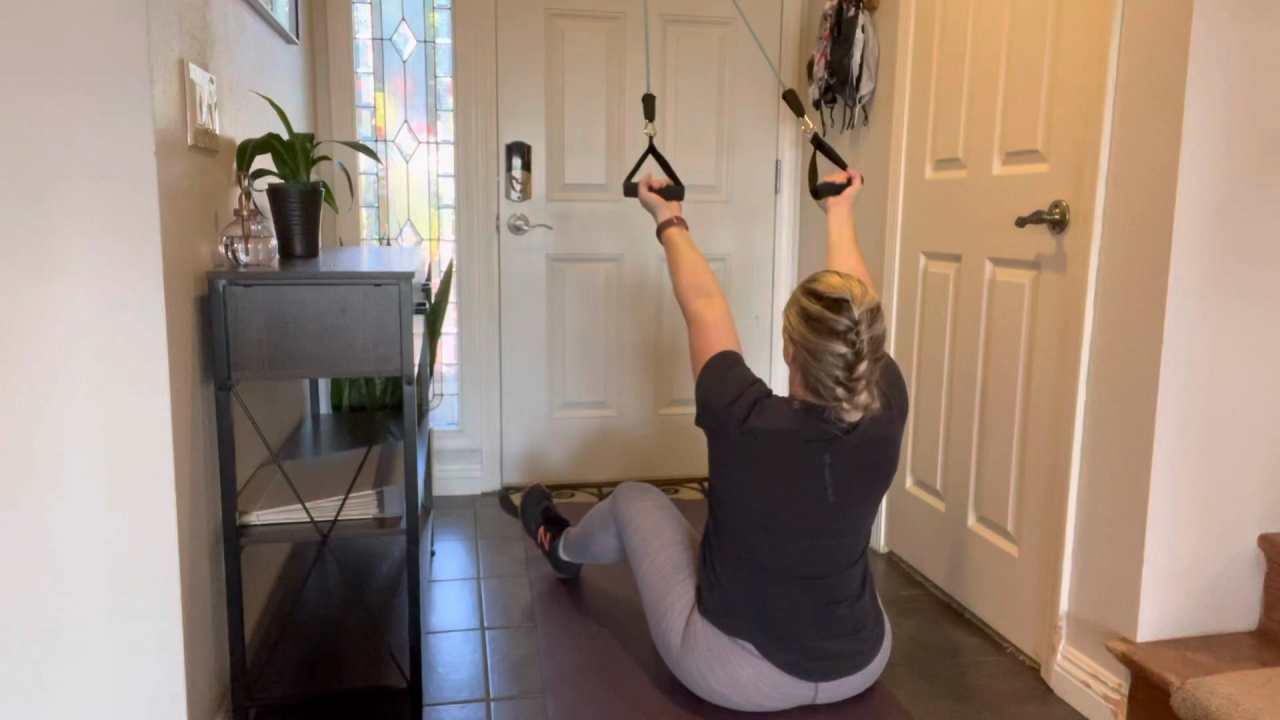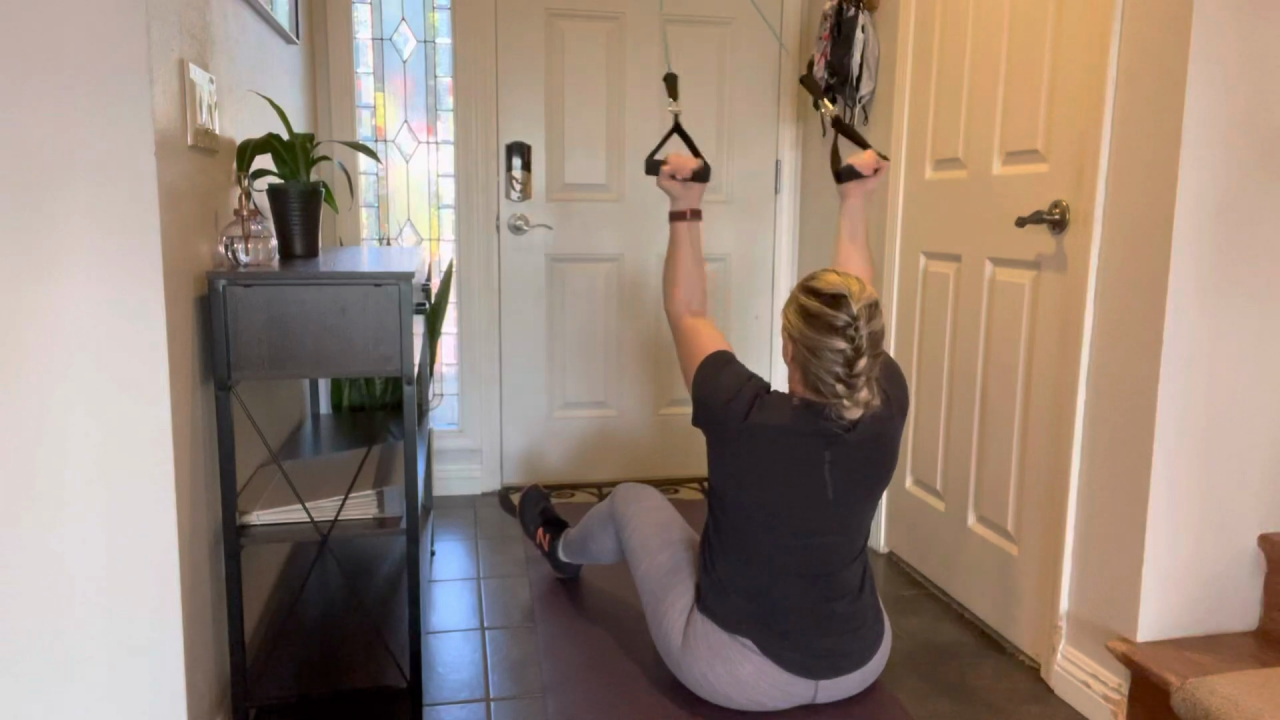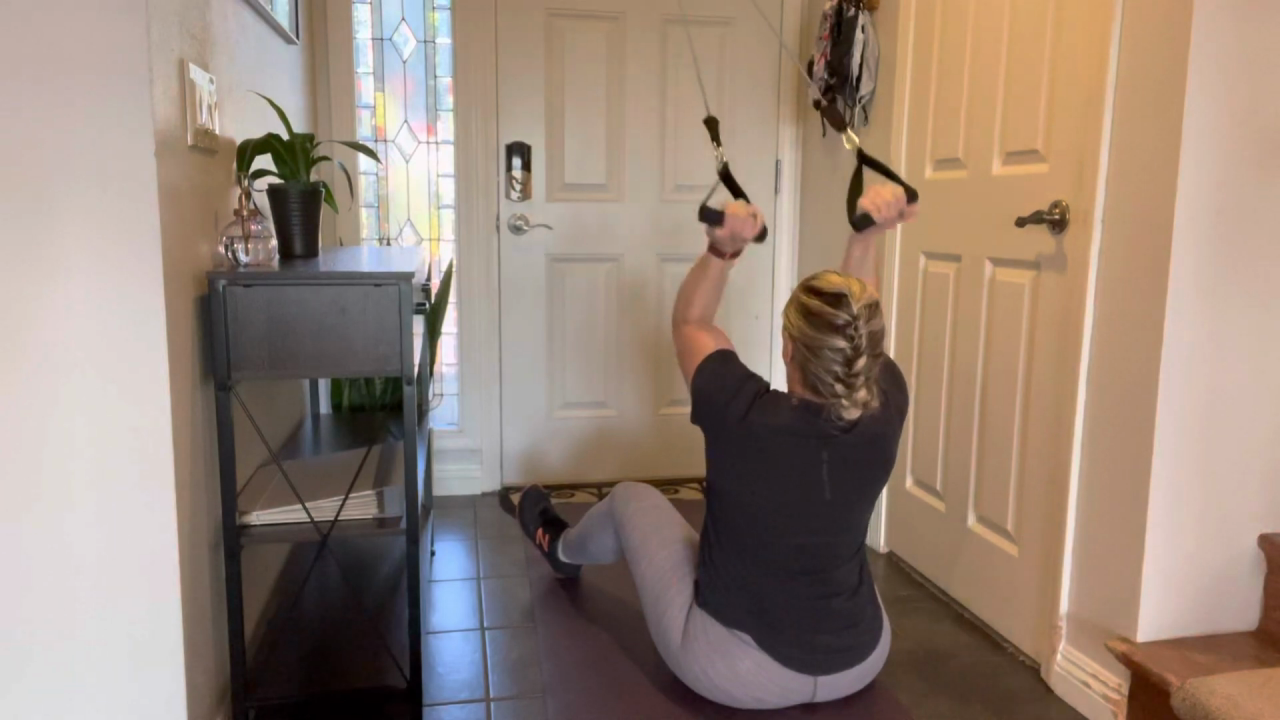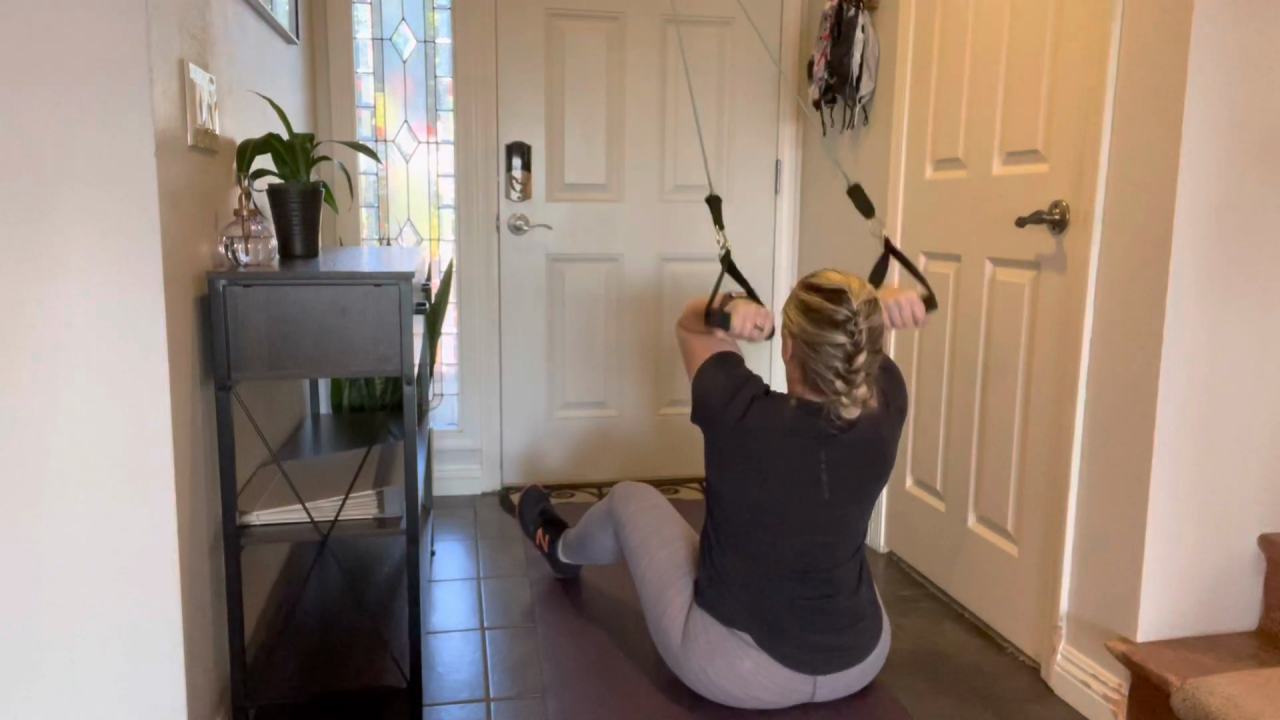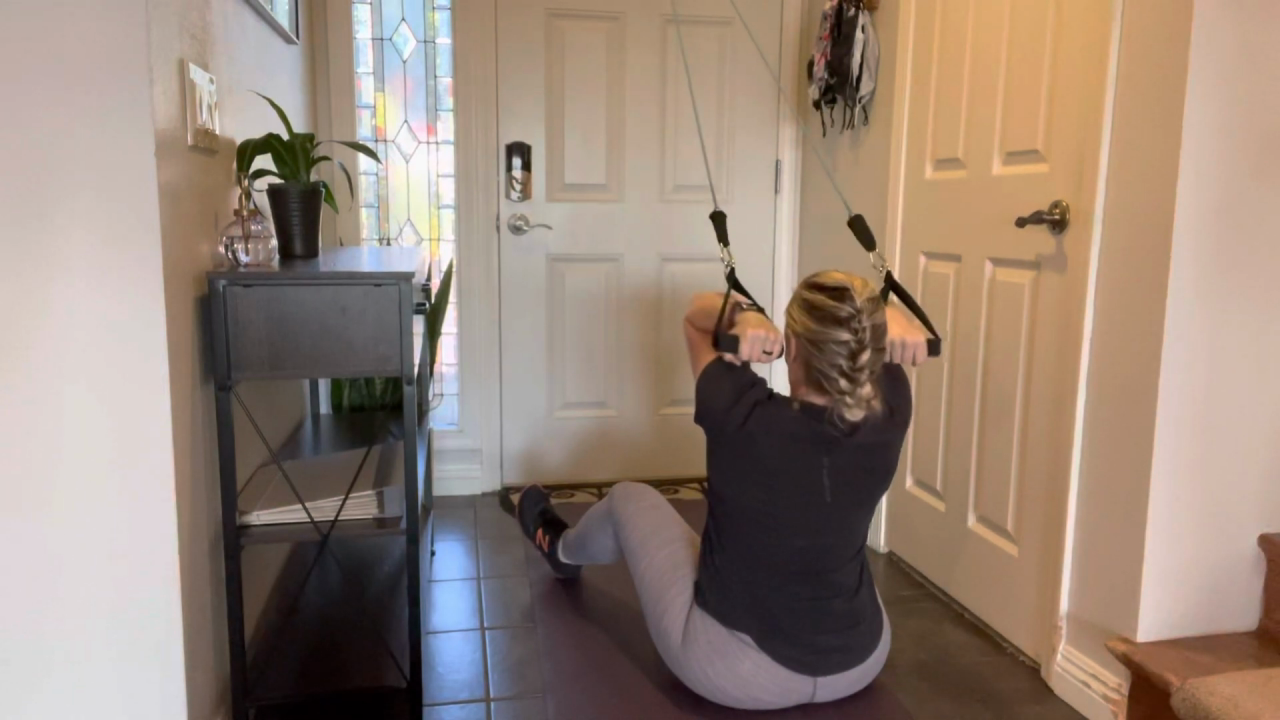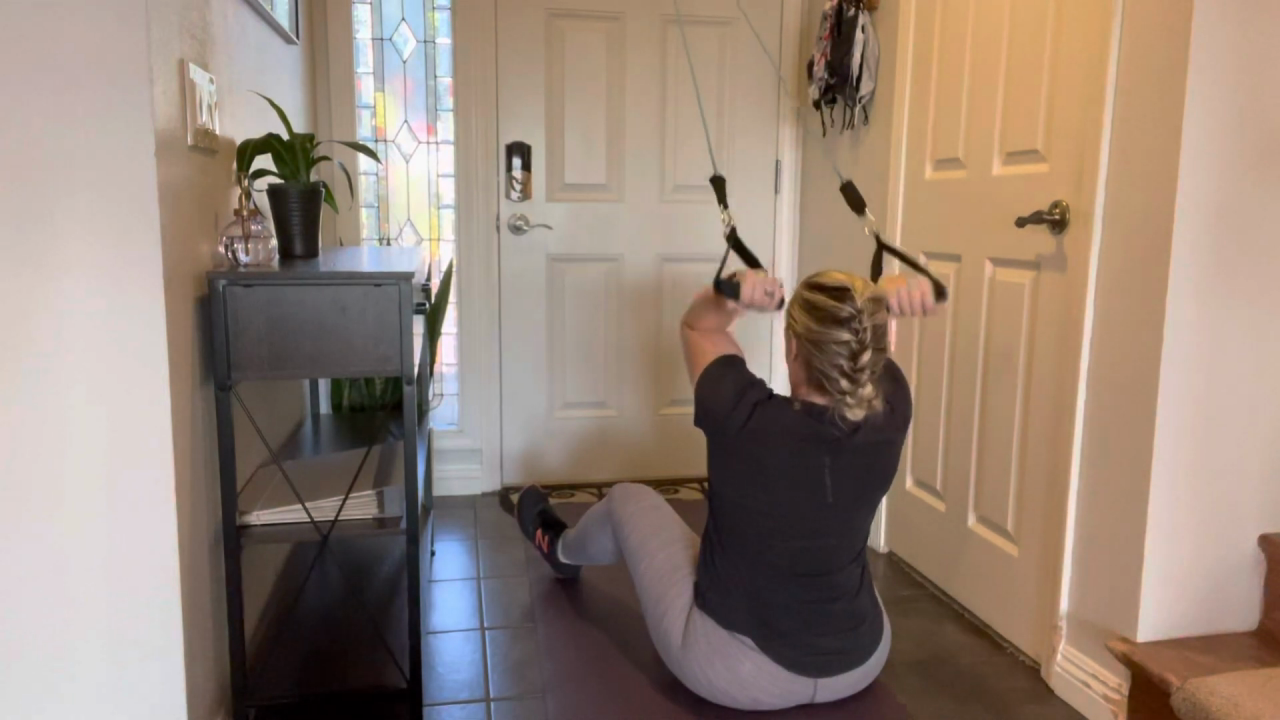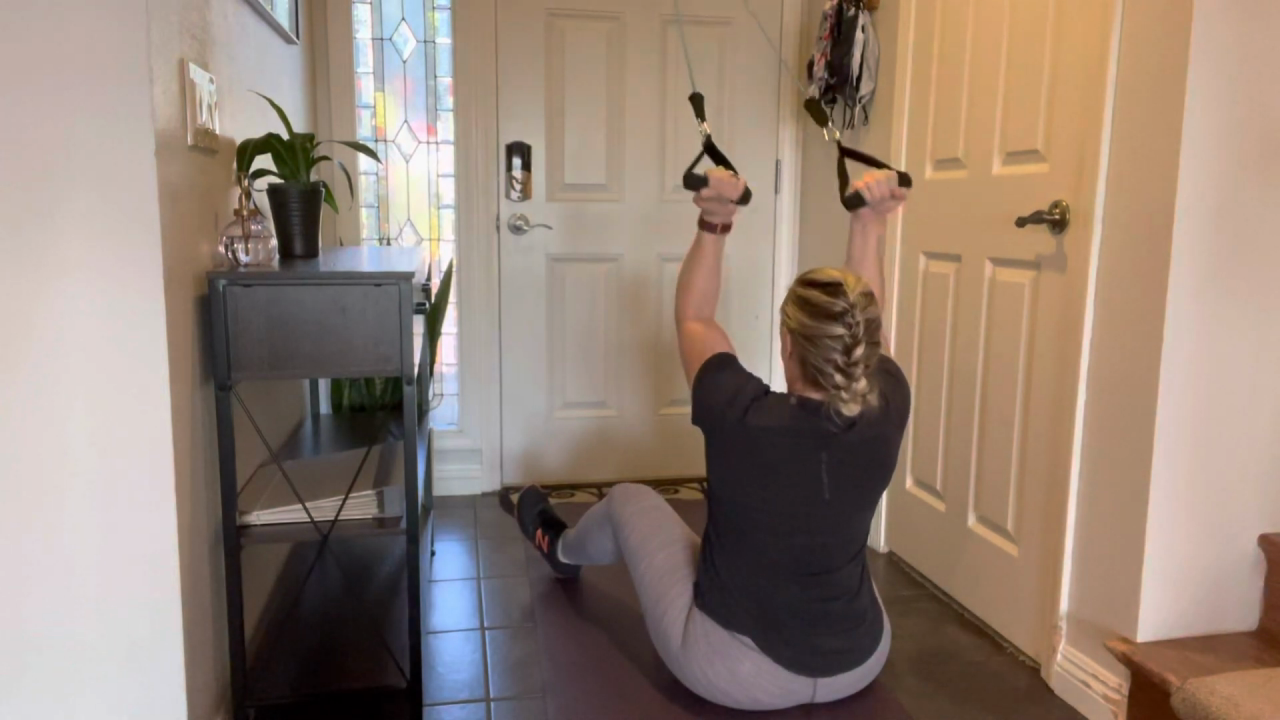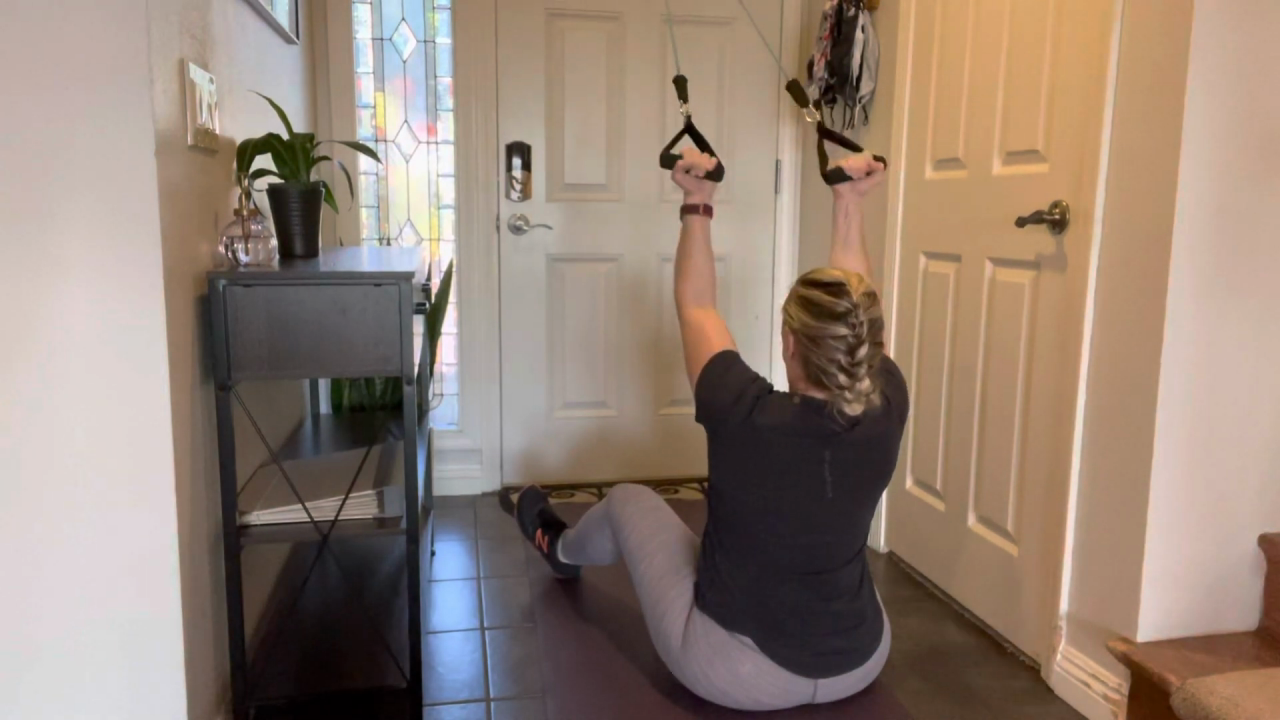
dt=0.3s
person 1, frame 1
left shoulder: (744, 422)
right shoulder: (883, 418)
left elbow: (704, 307)
right elbow: (855, 316)
left wrist: (669, 219)
right wrist: (839, 211)
left hip: (736, 677)
right hip: (860, 667)
left knee: (634, 501)
left ankle: (563, 548)
person 1, frame 2
left shoulder: (742, 419)
right shoulder: (884, 416)
left elbow: (687, 315)
right elbow: (856, 314)
left wrist: (684, 211)
right wrist: (852, 202)
left hip: (737, 675)
right hip: (859, 667)
left knee: (632, 501)
left ankle: (561, 549)
person 1, frame 3
left shoulder: (743, 419)
right shoulder: (884, 414)
left elbow: (689, 322)
right elbow: (854, 326)
left wrist: (723, 248)
right wrist: (867, 236)
left hip: (735, 672)
right hip: (859, 664)
left knee: (630, 500)
left ankle: (561, 549)
person 1, frame 4
left shoulder: (741, 417)
right shoulder: (883, 413)
left elbow: (689, 324)
right elbow: (857, 336)
left wrist: (734, 307)
right wrist: (880, 302)
left hip: (737, 674)
left knee: (630, 500)
left ankle: (561, 549)
person 1, frame 5
left shoulder: (744, 420)
right shoulder: (888, 417)
left elbow: (698, 315)
right elbow: (859, 331)
left wrist: (742, 317)
right wrist: (893, 322)
left hip: (736, 673)
left knee: (629, 500)
left ankle: (562, 550)
person 1, frame 6
left shoulder: (749, 427)
right shoulder: (886, 419)
left elbow: (695, 324)
right elbow: (860, 350)
left wrist: (736, 296)
right wrist: (883, 296)
left hip: (738, 673)
right hip: (858, 666)
left knee: (628, 501)
left ankle: (561, 549)
person 1, frame 7
left shoulder: (743, 420)
right shoulder: (886, 415)
left elbow: (692, 318)
right elbow: (859, 319)
left wrist: (714, 223)
right wrist: (869, 219)
left hip: (735, 673)
right hip: (858, 664)
left knee: (628, 501)
left ankle: (561, 550)
person 1, frame 8
left shoulder: (746, 418)
right shoulder: (885, 415)
left elbow: (695, 309)
right elbow: (853, 310)
left wrist: (697, 205)
right wrist: (849, 203)
left hip: (735, 674)
right hip: (857, 665)
left knee: (628, 502)
left ankle: (561, 550)
